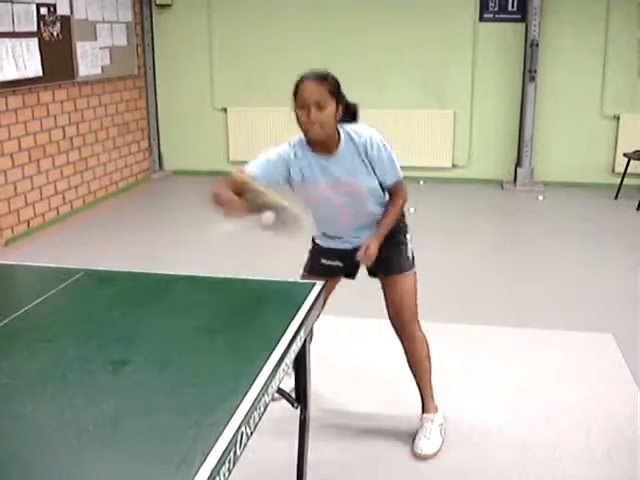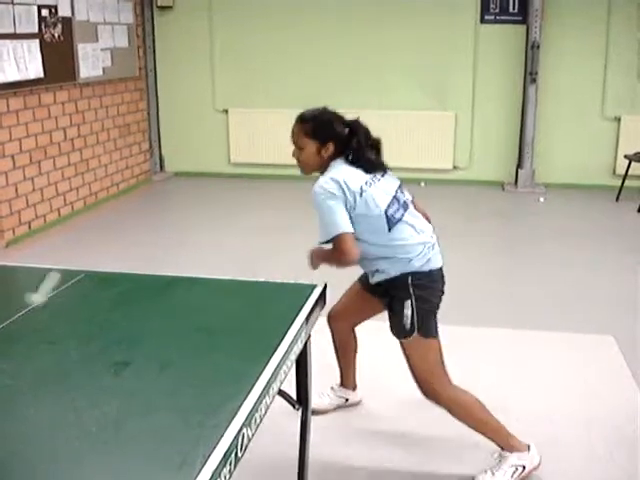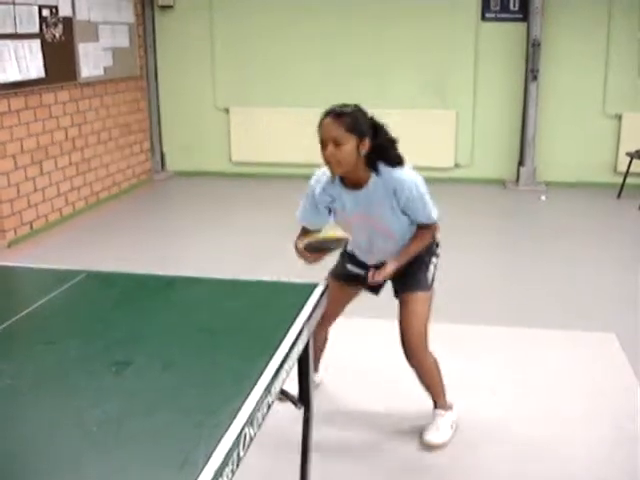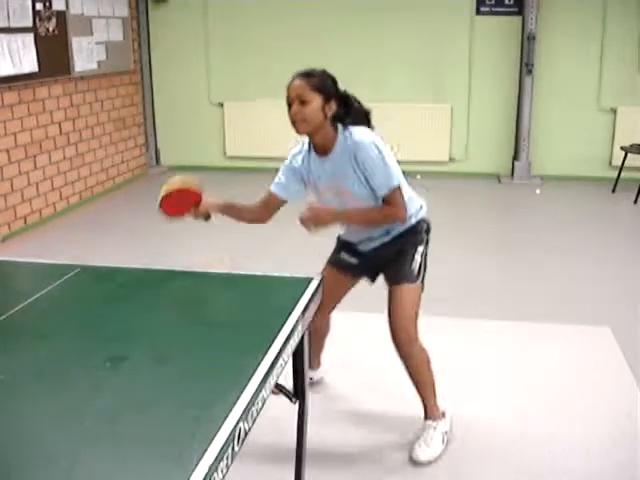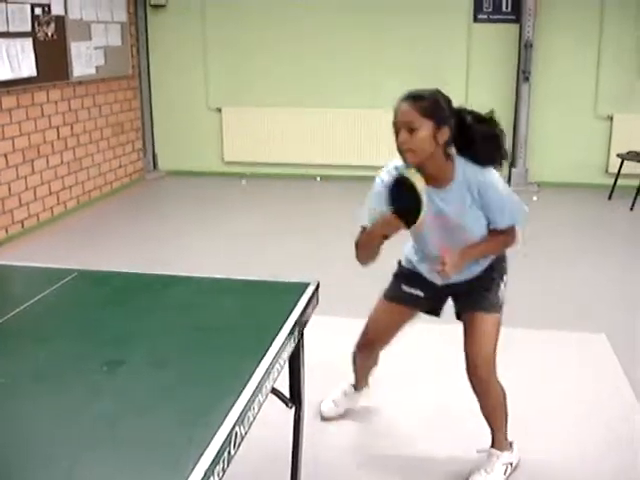
dt=1s
person 1, frame 1
left shoulder: (365, 141)
right shoulder: (288, 158)
left elbow: (399, 195)
right elbow: (229, 185)
left wrist: (376, 238)
right wrist: (227, 198)
left hip: (388, 237)
right hip: (331, 245)
left knee: (406, 324)
left ankle: (430, 412)
person 1, frame 2
left shoulder: (326, 187)
right shoulder: (363, 169)
left elbow: (347, 254)
right elbow: (418, 212)
left wrist: (321, 255)
left hip: (410, 278)
right hip: (392, 269)
left knee: (434, 386)
right knee: (338, 319)
right ankle: (347, 390)
person 1, frame 3
left shoulder: (401, 181)
right shoulder: (322, 186)
left elbow: (429, 229)
right elbow: (309, 234)
left wrist: (393, 264)
right wrist: (305, 249)
left hip: (413, 257)
right hip: (359, 255)
left knee: (414, 346)
right knee: (315, 317)
left ankle: (444, 409)
right ankle: (309, 374)
person 1, frame 4
left shoulder: (362, 144)
right shoulder: (300, 159)
left elbow: (392, 209)
right elbow: (262, 211)
left wrist: (330, 215)
right wrist: (218, 205)
left hip: (403, 234)
right hip: (358, 239)
left knee: (404, 338)
right knee: (318, 310)
left ankle: (435, 418)
right ankle: (311, 369)
person 1, frame 5
left shoulder: (482, 178)
right shoulder: (393, 179)
left elbow: (508, 234)
right elbow: (363, 255)
left wrist: (463, 254)
right wrist: (381, 229)
left hip: (479, 274)
right hip: (420, 270)
left knee: (480, 369)
right knee: (369, 341)
right ankle: (357, 389)
